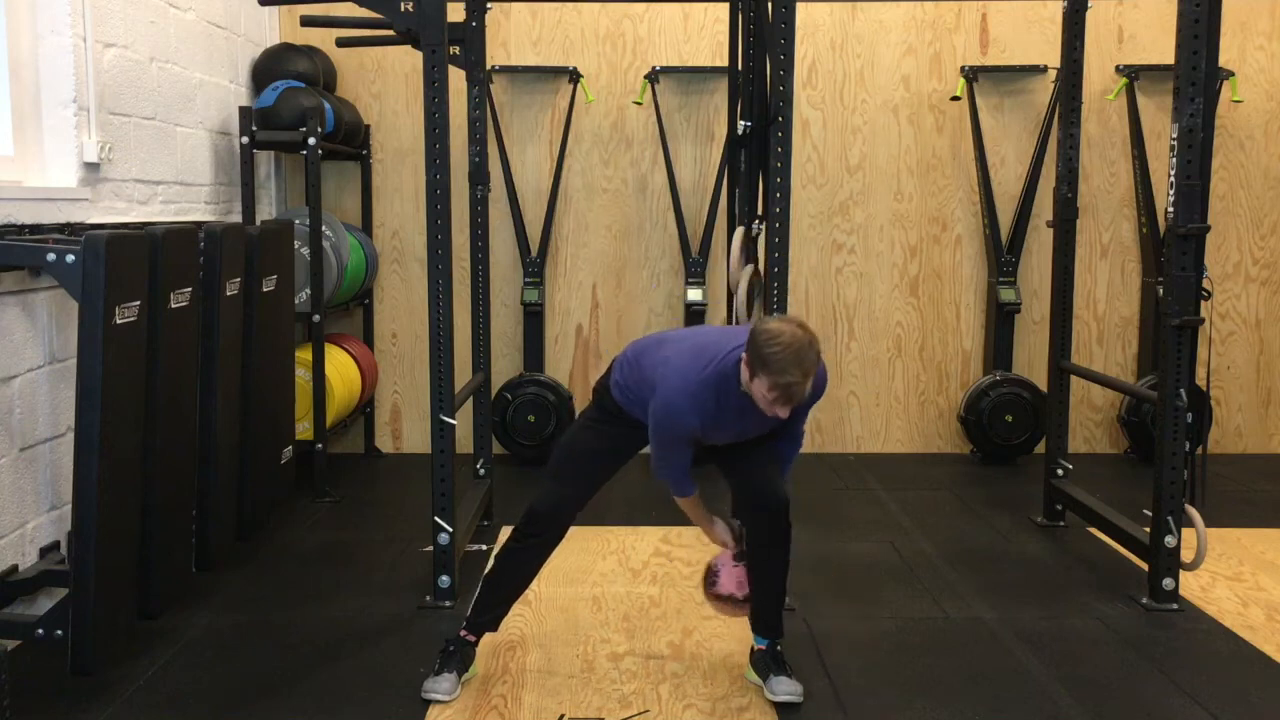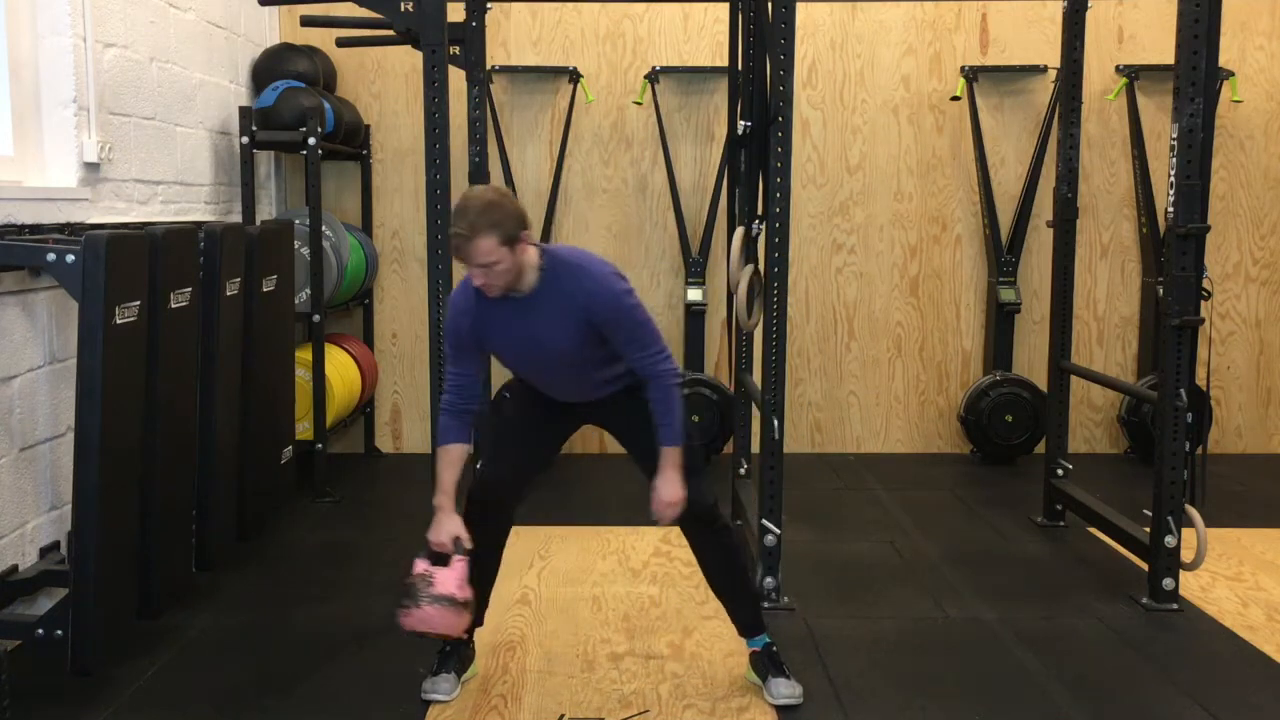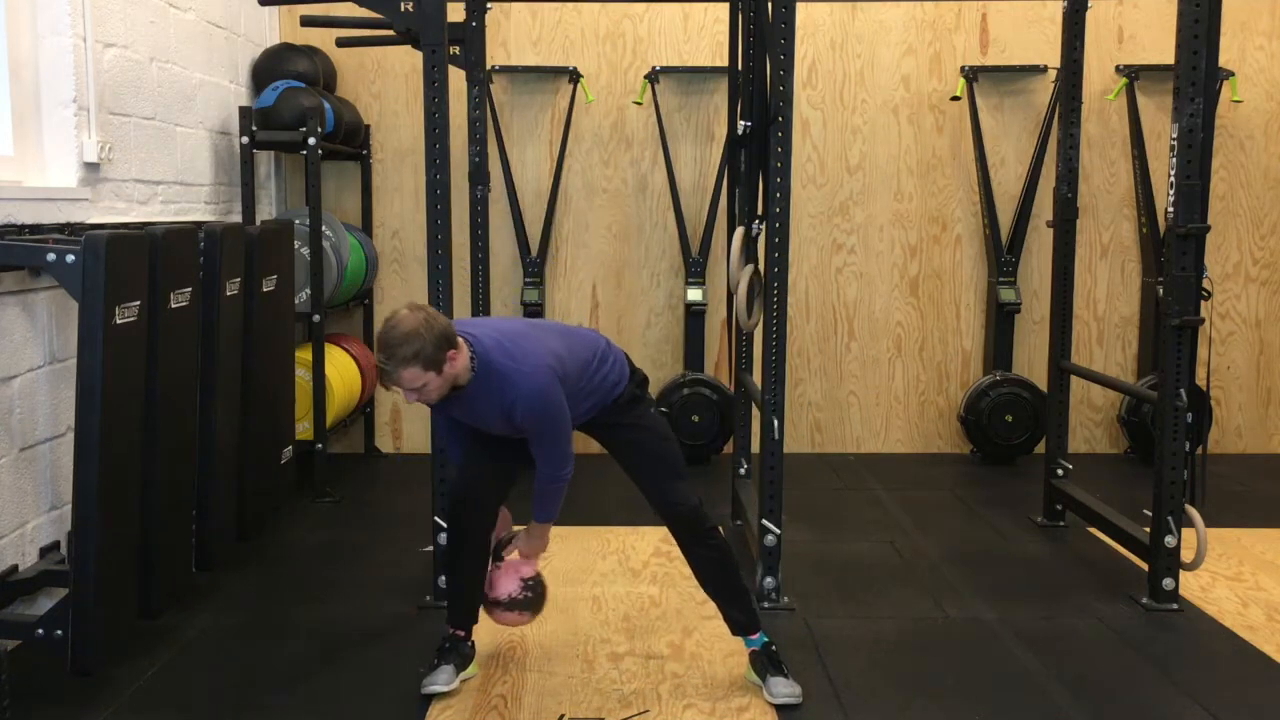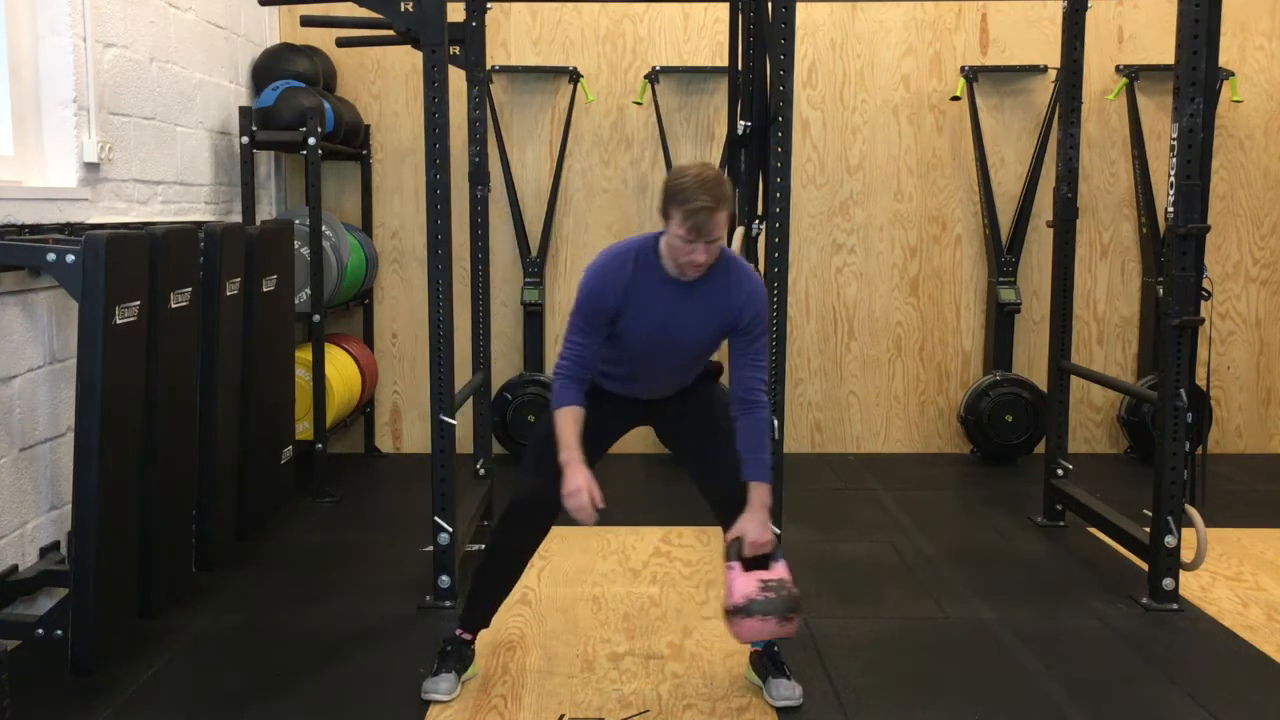
dt=1s
person 1, frame 1
left shoulder: (809, 375)
right shoulder: (686, 390)
left elbow: (789, 433)
right elbow: (672, 471)
left wrist: (762, 489)
right wrist: (708, 524)
right hip: (629, 400)
left knee: (770, 507)
right knee: (550, 512)
left ankle: (766, 648)
right ankle: (465, 641)
person 1, frame 2
left shoulder: (591, 281)
right shoulder: (466, 305)
left elbow: (660, 370)
right elbow: (459, 405)
left wrist: (670, 468)
right wrist: (444, 506)
left hip: (626, 389)
right hip: (541, 396)
left knee: (695, 507)
right knee: (487, 497)
left ankle: (760, 646)
right ankle: (461, 642)
person 1, frame 3
left shoulder: (525, 379)
right shoulder: (431, 369)
left elbow: (554, 468)
right elbow: (454, 434)
left wrist: (536, 534)
right wrist: (489, 508)
left hip: (611, 395)
left knee: (681, 509)
right knee: (468, 501)
left ankle: (758, 645)
right ankle: (458, 641)
person 1, frame 4
left shoulder: (743, 289)
right shoulder: (614, 270)
left elbow: (750, 401)
right elbow: (570, 373)
left wrist: (759, 505)
right wrist: (572, 465)
left hip: (686, 394)
right hip: (603, 391)
left knee: (739, 505)
right knee: (531, 505)
left ankle: (762, 648)
right ankle: (463, 640)
